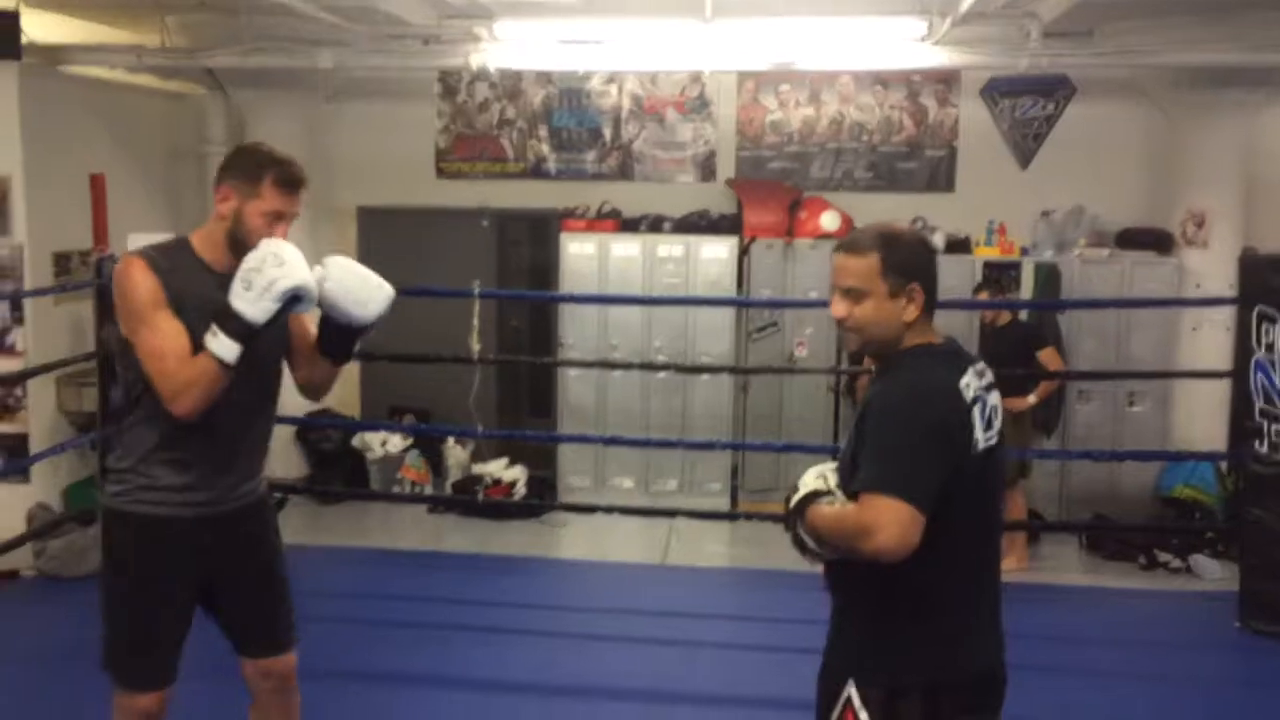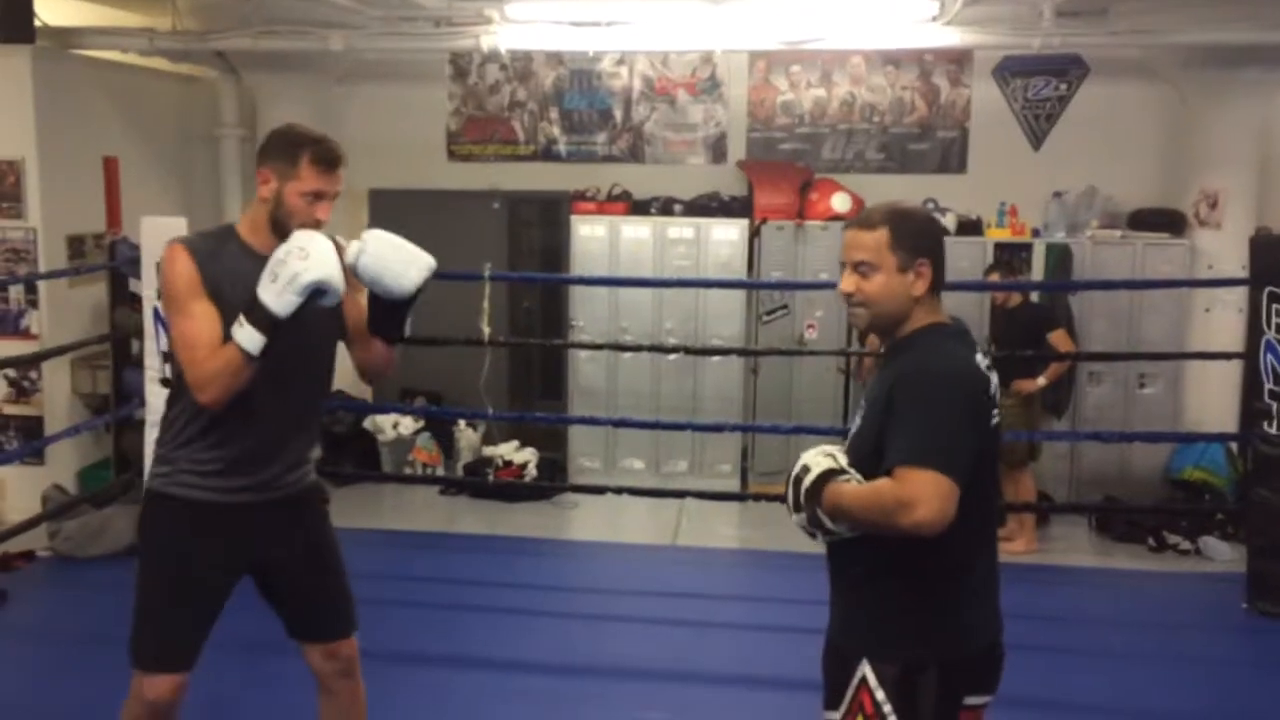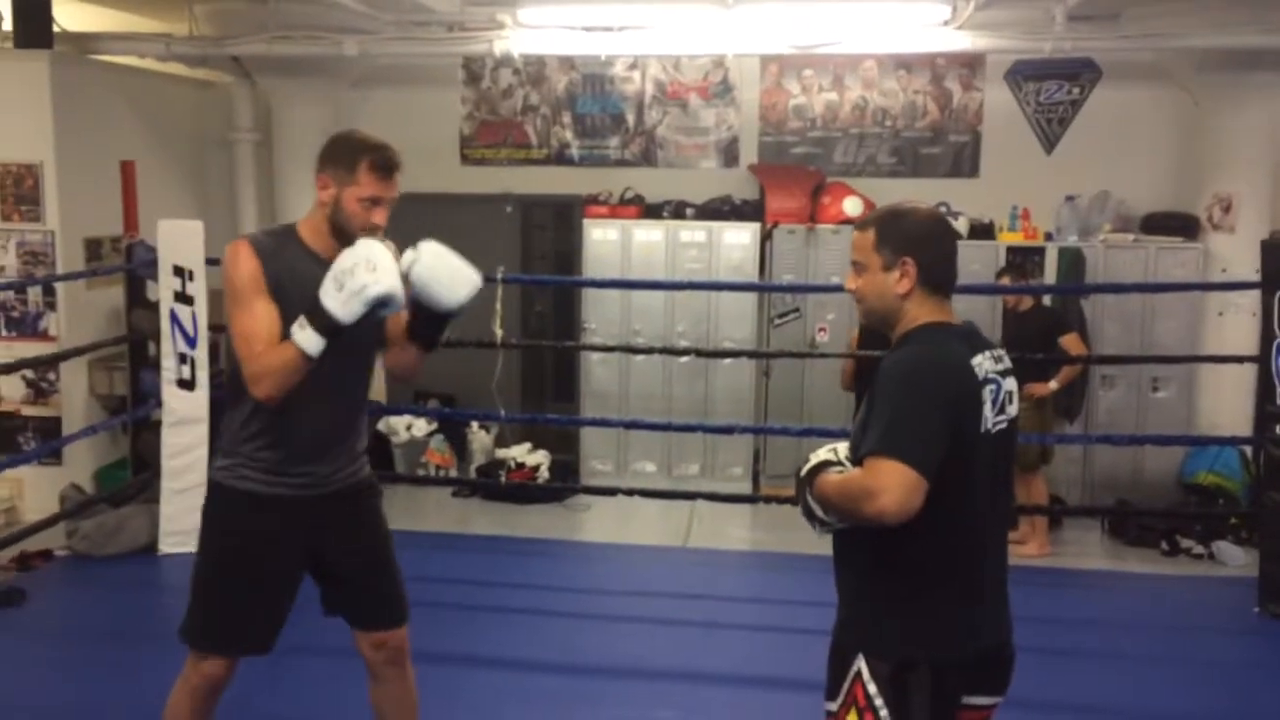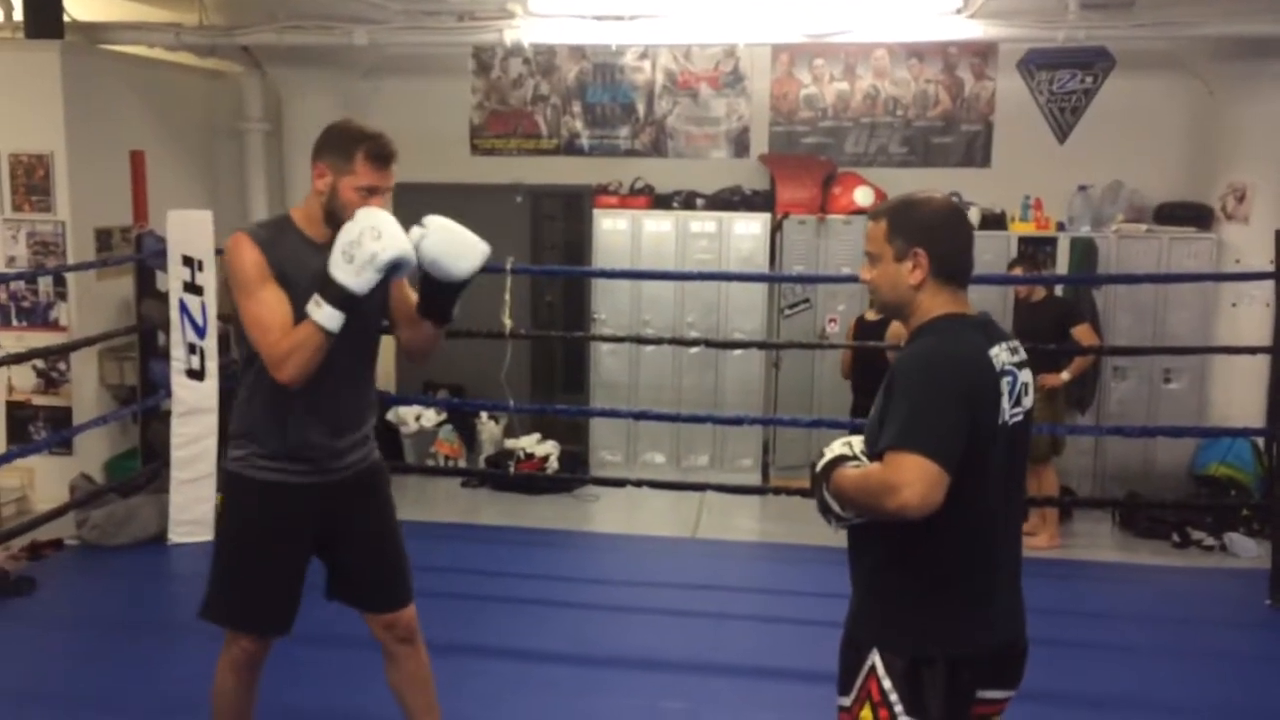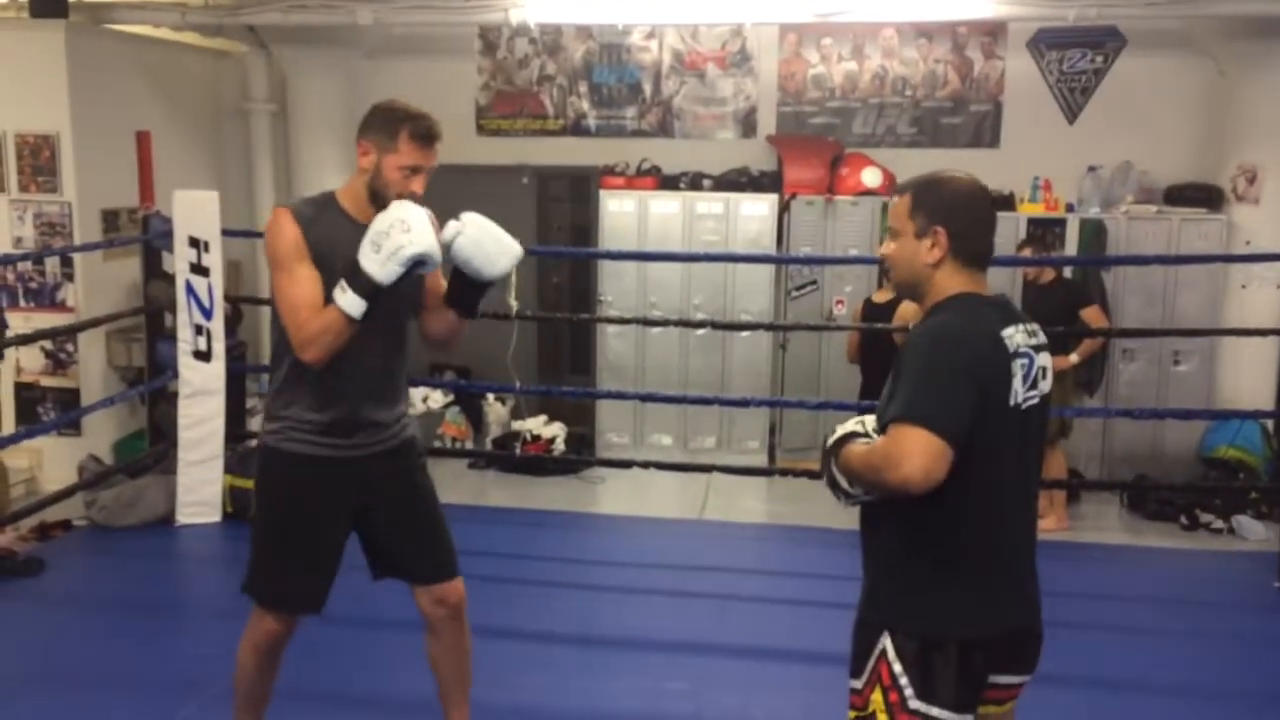
dt=0.7s
person 1, frame 1
left shoulder: (277, 278)
right shoulder: (144, 274)
left elbow: (313, 385)
right elbow: (183, 397)
left wrist: (342, 326)
right wrist: (242, 318)
left hip: (239, 506)
right hip: (151, 513)
left knee: (275, 673)
person 1, frame 2
left shoulder: (332, 261)
right shoulder: (190, 260)
left elbow: (375, 369)
right elbow: (208, 388)
left wrist: (391, 305)
right wrist: (266, 310)
left hip: (288, 492)
right hip: (195, 499)
left knee: (338, 656)
person 1, frame 3
left shoulder: (376, 264)
right shoulder: (253, 257)
left elbow: (401, 369)
right elbow: (264, 382)
left wrist: (429, 316)
right wrist: (328, 313)
left hip: (343, 486)
right hip: (254, 491)
left knee: (389, 645)
right knee: (210, 665)
person 1, frame 4
left shoulder: (378, 244)
right shoulder: (253, 249)
left elbow: (417, 346)
right elbow: (287, 365)
left wrist: (441, 287)
right wrist: (343, 286)
left hip: (353, 470)
right hip: (268, 478)
left knee: (399, 626)
right knee: (246, 641)
person 1, frame 5
left shoulder: (418, 228)
right shoulder: (295, 225)
left elbow: (438, 333)
right elbow: (311, 345)
left wrist: (469, 283)
right wrist: (370, 275)
left hip: (386, 446)
right hip: (303, 453)
left knee: (446, 600)
right knee: (272, 621)
person 2, frame 1
left shoulder: (906, 397)
right shoulder: (964, 369)
left elbow: (885, 533)
left wrist: (809, 512)
right wrist: (846, 493)
left hip: (899, 667)
person 2, frame 2
left shoulder: (928, 374)
right shoulder: (946, 351)
left elbow: (921, 506)
left wrist: (825, 493)
right wrist: (850, 475)
left hip: (904, 645)
person 2, frame 3
left shoulder: (915, 370)
right shoulder: (983, 356)
left elbow: (888, 497)
left wrist: (819, 482)
right wrist: (852, 474)
left hip: (904, 643)
person 2, frame 4
left shoulder: (933, 360)
right shoulder: (997, 346)
left elbow: (909, 491)
left wrist: (838, 479)
right wrist: (872, 464)
left hip: (917, 637)
person 2, frame 5
left shoulder: (945, 339)
right shoulder: (1019, 330)
left elbow: (913, 465)
left wrist: (848, 455)
right wrist: (880, 441)
left hip: (930, 616)
right hip: (1006, 606)
person 3, frame 1
left shoulder: (1025, 332)
right shoulder: (987, 333)
left elbow: (1057, 369)
left wrist: (1030, 399)
left hip: (1012, 415)
left knee: (1012, 484)
left ankle: (1019, 553)
right ankle: (1003, 542)
person 3, frame 2
left shoulder: (1036, 313)
right shoulder: (998, 314)
left elbow: (1068, 351)
left wrist: (1040, 381)
left hip: (1021, 398)
right hip: (998, 396)
left knee: (1021, 466)
right knee: (1004, 464)
left ankle: (1028, 536)
right ankle: (1012, 524)
person 3, frame 3
left shoulder: (1048, 316)
right shoulder: (1009, 317)
left elbow: (1080, 354)
left wrist: (1052, 385)
left hip: (1033, 401)
left knee: (1033, 469)
right knee: (1017, 466)
left ankle: (1041, 539)
right ankle: (1024, 527)
person 3, frame 4
left shoulder: (1060, 307)
right shoulder: (1021, 306)
left elbow: (1092, 346)
left wrist: (1064, 375)
left hip: (1045, 393)
left knee: (1043, 460)
right knee: (1027, 458)
left ankle: (1051, 531)
right ankle: (1035, 519)
person 3, frame 5
left shoulder: (1069, 289)
right shoulder: (1029, 288)
left elbow: (1102, 327)
left wrist: (1073, 358)
left hip: (1055, 375)
left knee: (1051, 442)
left ankle: (1059, 514)
right ankle: (1043, 501)
